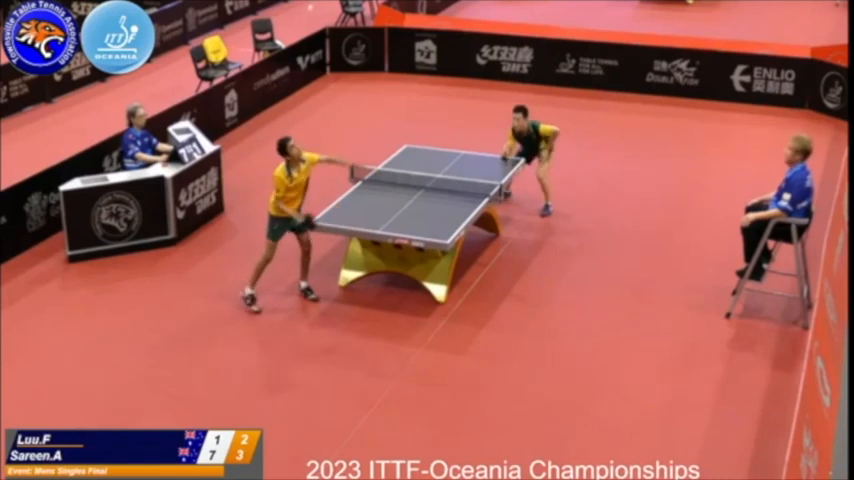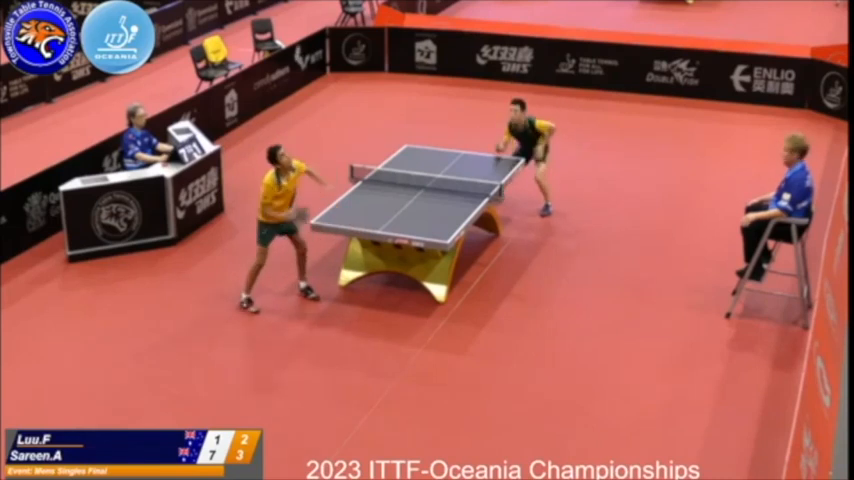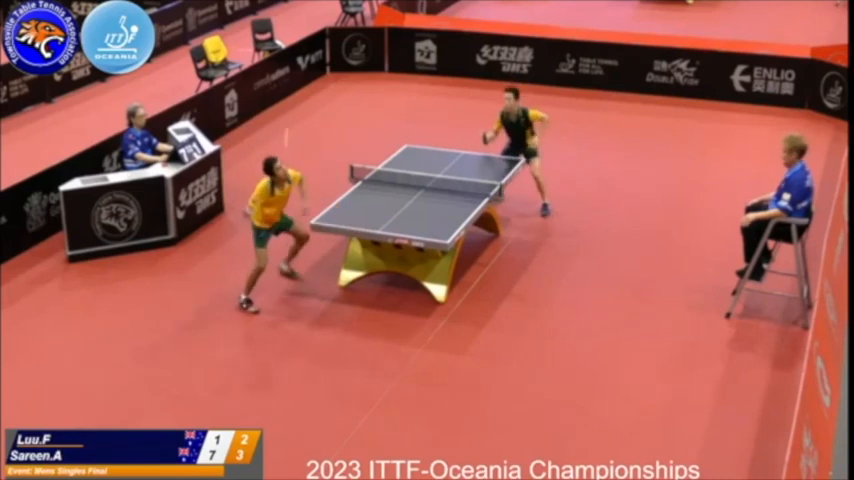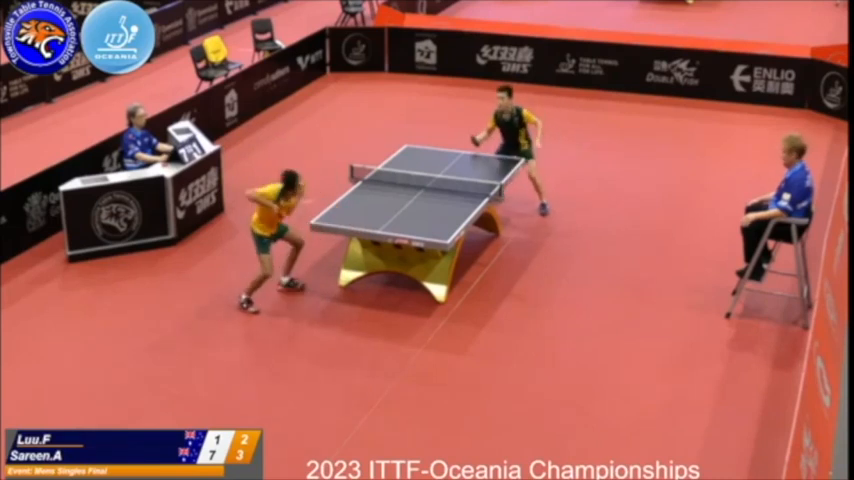
dt=0.2s
person 1, frame 1
left shoulder: (307, 159)
right shoulder: (280, 174)
left elbow: (325, 159)
right elbow: (278, 202)
left wrist: (343, 163)
right wrist: (293, 214)
left hip: (296, 212)
right hip: (279, 215)
left knee: (307, 246)
right knee: (268, 256)
left ankle: (304, 285)
right ankle: (248, 292)
person 1, frame 2
left shoulder: (297, 167)
right shoulder: (269, 181)
left elbow: (308, 171)
right elbow: (264, 209)
left wrist: (323, 184)
right wrist: (284, 216)
left hip: (286, 215)
right hip: (268, 221)
left knee: (302, 247)
right knee: (260, 262)
left ankle: (303, 285)
right ankle: (245, 297)
person 1, frame 3
left shoulder: (292, 176)
right shoulder: (263, 187)
left elbow: (300, 182)
right elbow: (249, 207)
left wrist: (304, 202)
right wrist: (249, 212)
left hip: (279, 217)
right hip: (262, 224)
left knee: (304, 236)
right knee: (261, 266)
left ankle: (285, 265)
right ankle: (244, 298)
person 1, frame 4
left shoulder: (295, 193)
right shoulder: (273, 191)
right elbow: (249, 194)
left wrist: (289, 207)
right wrist: (270, 204)
left hip: (275, 224)
right hip: (261, 230)
left knee: (299, 243)
right knee: (267, 273)
left ankle: (286, 279)
right ankle: (245, 298)
person 2, frame 1
left shoulder: (798, 177)
right shoulder: (798, 170)
left elbow: (784, 211)
right elbow: (781, 193)
left wrist: (755, 216)
right wrist: (760, 199)
right hip: (789, 212)
left knee: (749, 226)
right knee: (751, 209)
left ankle: (757, 267)
right ankle: (764, 257)
person 2, frame 2
left shoulder: (798, 178)
right shoulder: (797, 170)
left elbow: (784, 212)
right elbow: (781, 194)
left wrist: (755, 216)
right wrist: (760, 199)
right hip: (789, 213)
left knee: (749, 227)
right knee: (751, 209)
left ankle: (756, 268)
right ankle: (764, 257)
person 2, frame 3
left shoulder: (797, 178)
right shoulder: (798, 170)
left elbow: (784, 211)
right elbow: (781, 193)
left wrist: (755, 216)
right wrist: (760, 199)
right hip: (790, 213)
left knee: (750, 226)
right knee: (751, 208)
left ankle: (756, 267)
right ankle: (763, 257)
person 2, frame 4
left shoulder: (797, 177)
right shoulder: (798, 170)
left elbow: (784, 211)
right elbow: (781, 194)
left wrist: (755, 216)
right wrist: (760, 199)
right hip: (790, 214)
left knee: (749, 226)
right knee: (751, 208)
left ankle: (756, 268)
right ankle: (764, 256)
person 3, frame 1
left shoulder: (537, 128)
right shoulder: (514, 130)
left elbow: (556, 131)
right elbow: (509, 149)
left wrist: (547, 148)
right wrist: (506, 152)
left hip: (542, 149)
right hip: (527, 148)
left knee: (540, 175)
left ankle: (548, 204)
right ankle: (506, 191)
person 3, frame 2
left shoulder: (534, 123)
right shoulder: (511, 125)
left elbow: (553, 128)
right elbow: (504, 144)
left wrist: (542, 145)
right wrist: (500, 148)
left hip: (538, 149)
right hip: (525, 148)
left knee: (538, 177)
left ankle: (548, 204)
person 3, frame 3
left shoulder: (527, 113)
right shoulder: (503, 115)
left elbow: (545, 118)
right elbow: (495, 132)
left wrist: (537, 136)
right wrist: (487, 137)
left hip: (529, 144)
right hip: (513, 144)
left knee: (535, 173)
left ankle: (545, 203)
person 3, frame 4
left shoulder: (521, 113)
right shoulder: (497, 115)
left elbow: (538, 123)
right elbow: (488, 132)
left wrist: (538, 140)
right wrist: (478, 139)
left hip: (523, 146)
right hip: (507, 146)
left knee: (532, 174)
left ankle: (543, 202)
